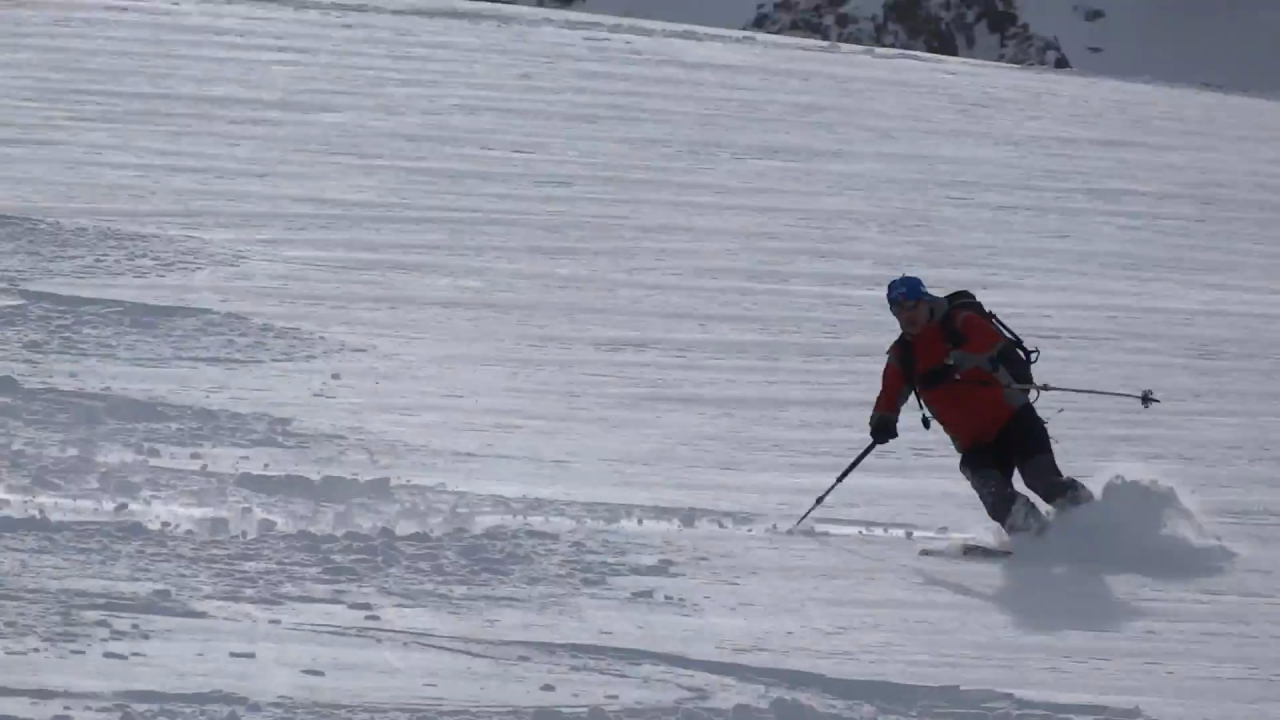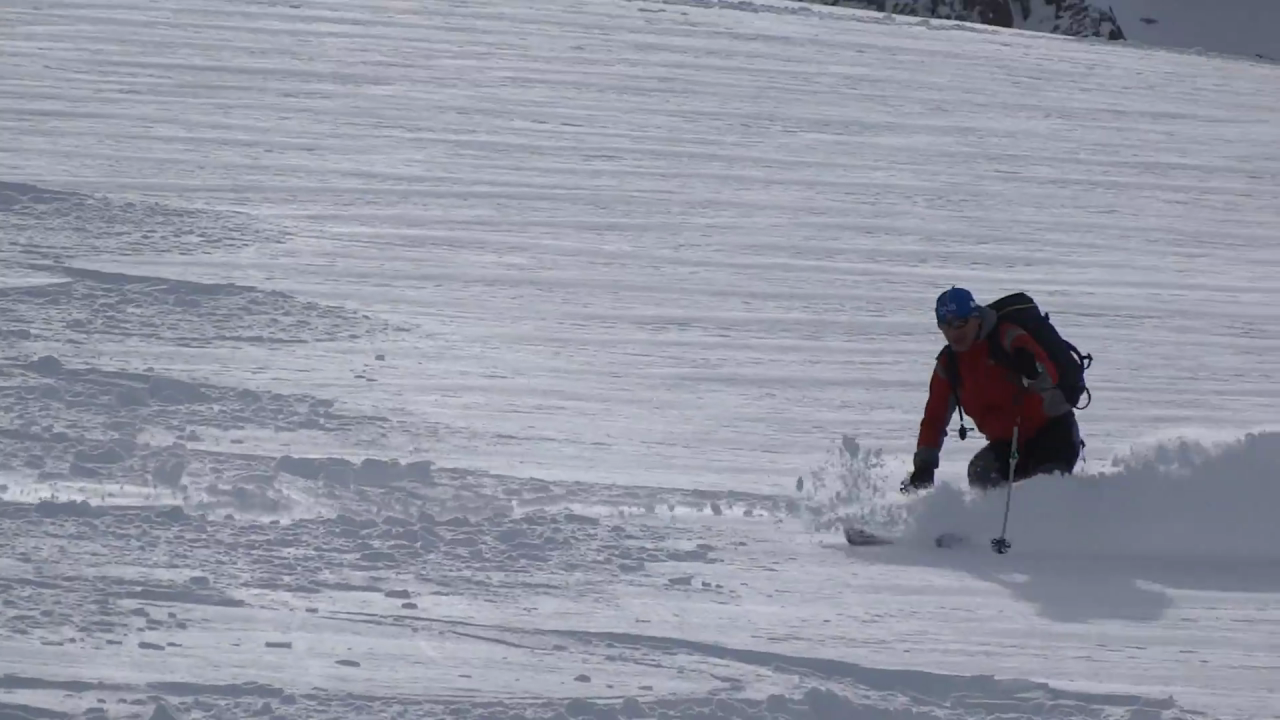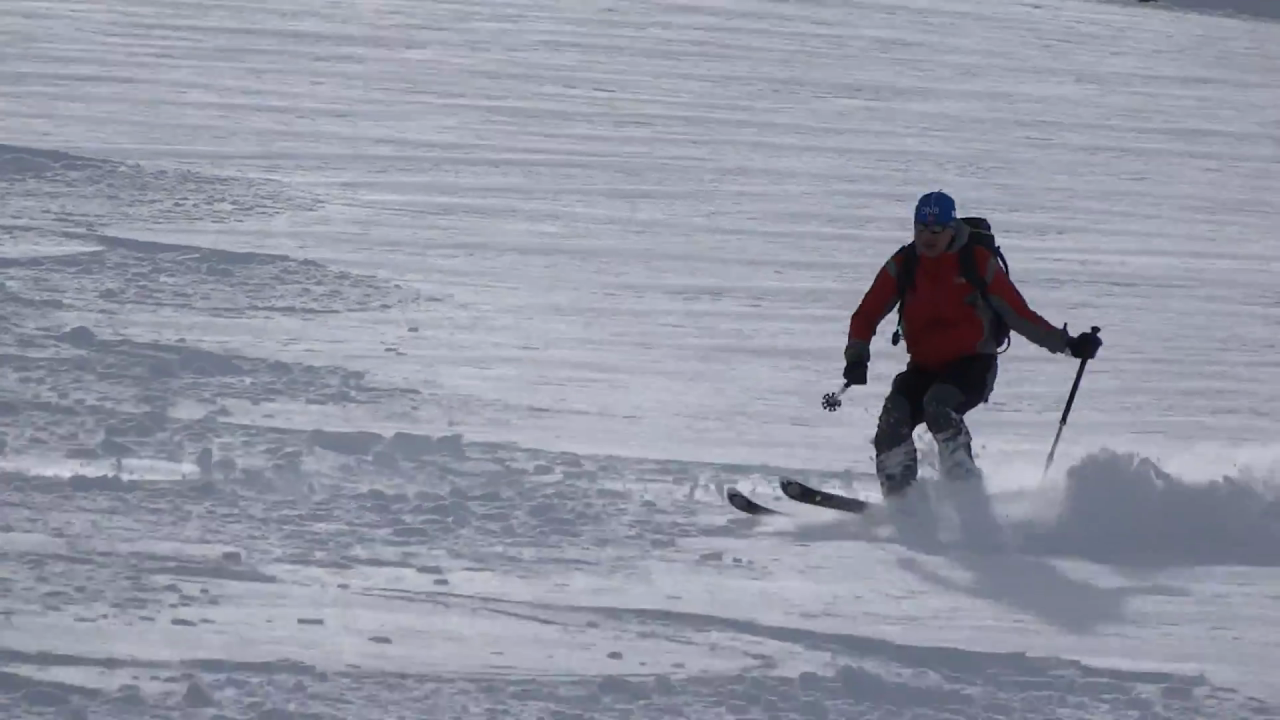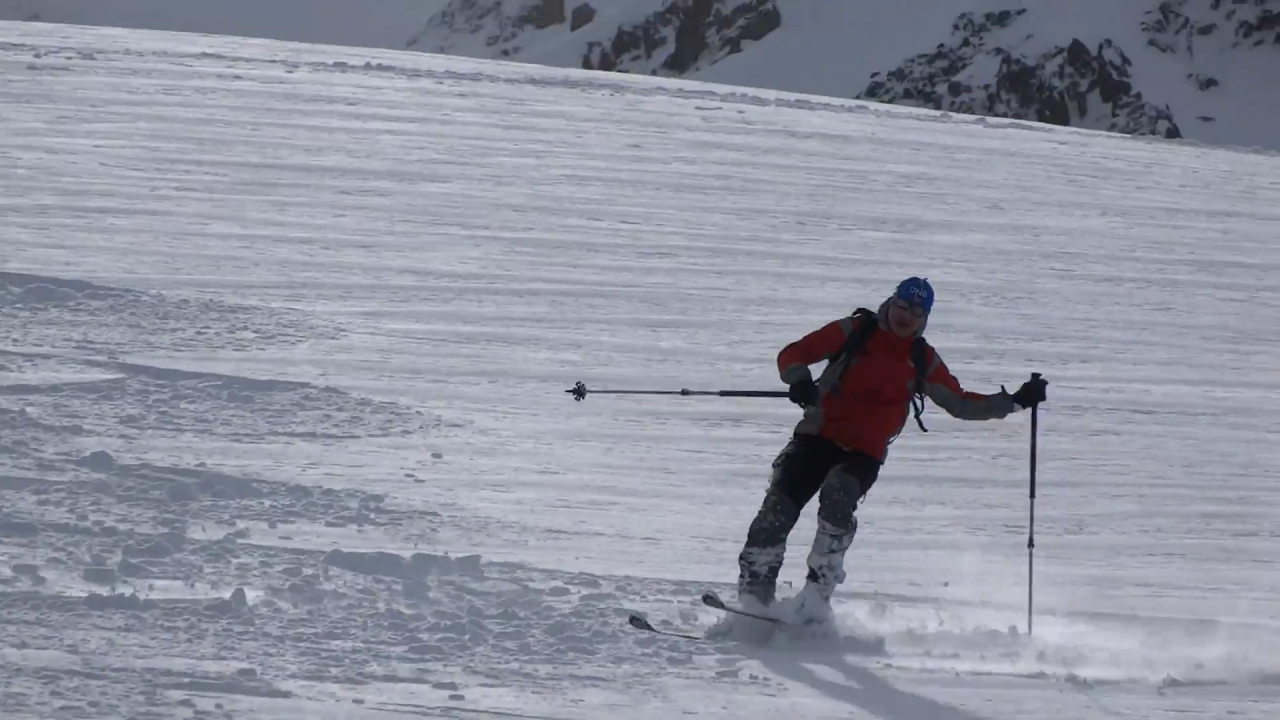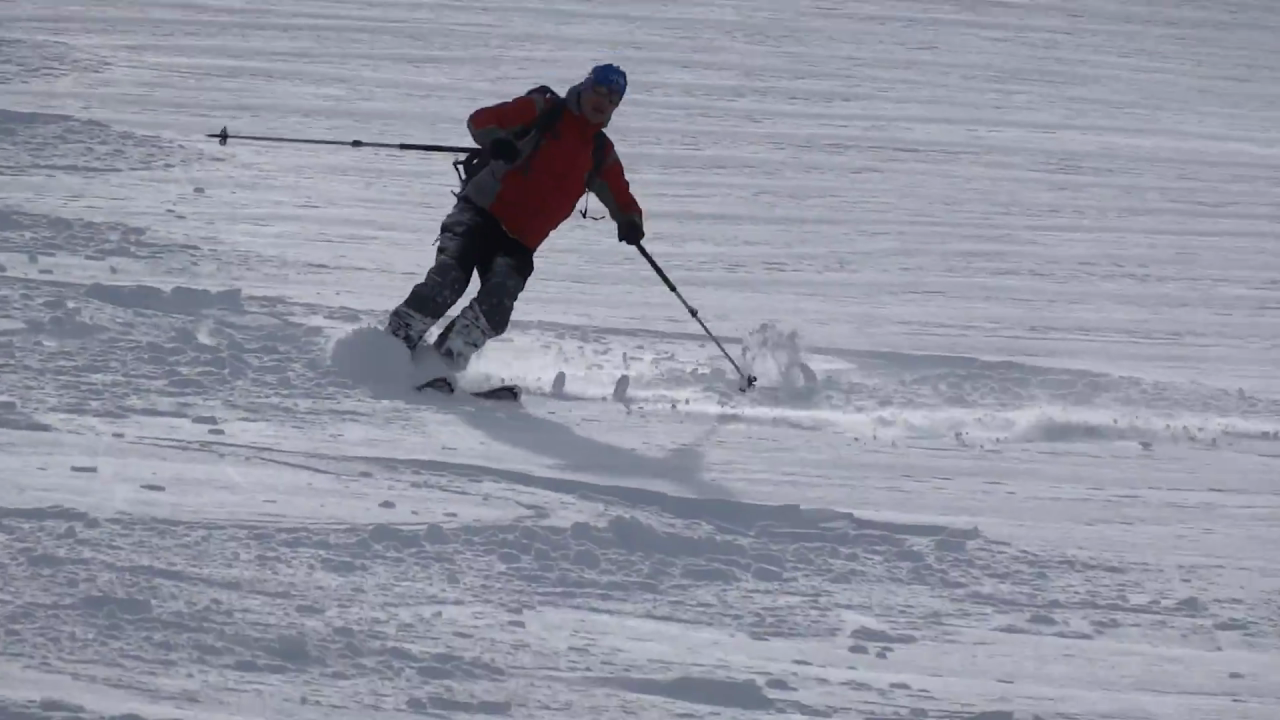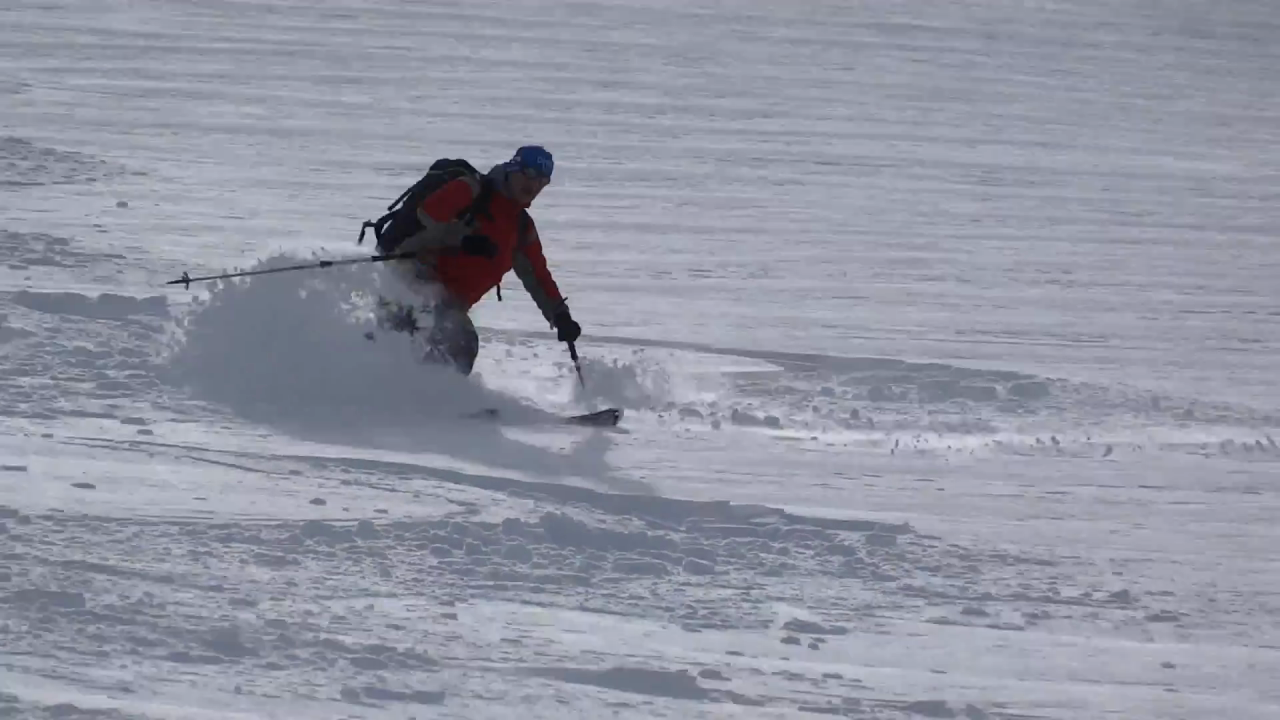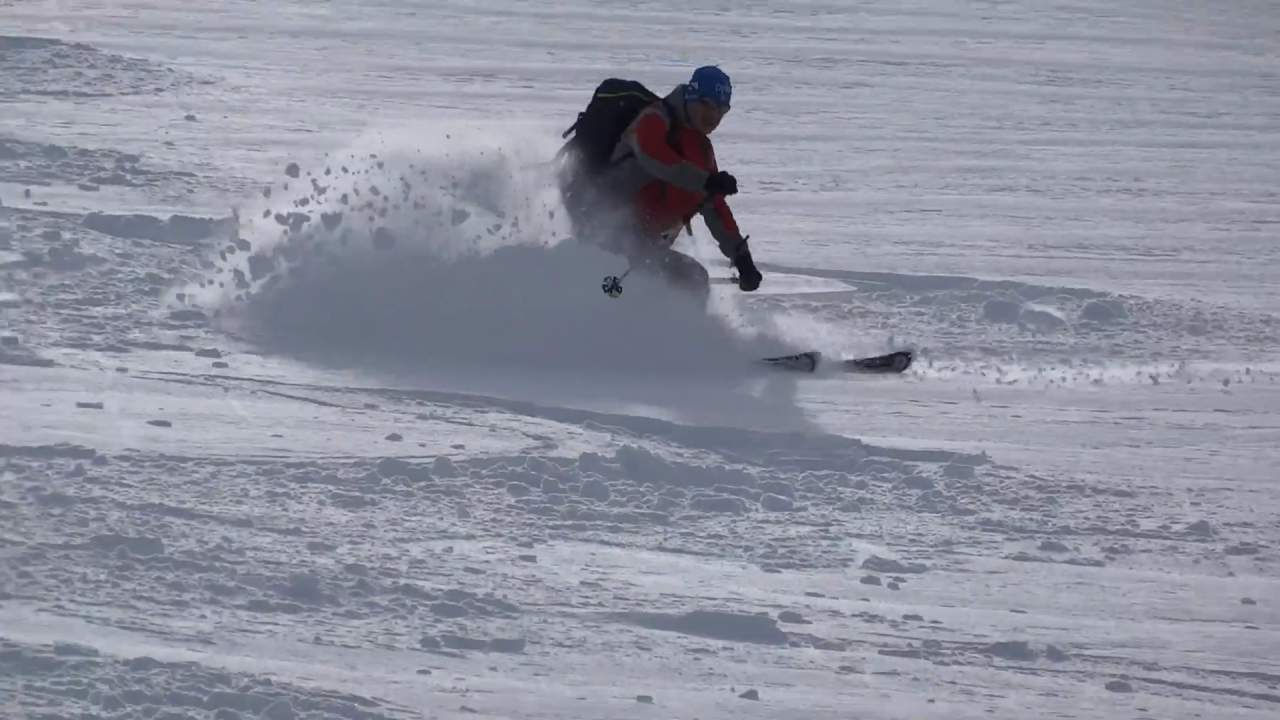
dt=0.3s
person 1, frame 1
left shoulder: (960, 322)
right shoulder: (901, 358)
left elbow: (991, 339)
right elbow: (888, 402)
left wrist: (950, 365)
right wrist: (882, 423)
left hip: (1014, 422)
right hip: (974, 446)
left knee: (1046, 483)
right knee: (996, 497)
person 1, frame 2
left shoulder: (1009, 339)
right shoulder: (948, 366)
left elbow: (1049, 378)
right elbow: (934, 420)
left wrist: (1031, 373)
right wrist: (924, 466)
left hip: (1052, 428)
right hip: (1008, 444)
right knee: (981, 471)
person 1, frame 3
left shoulder: (979, 263)
right shoulder: (901, 266)
left elbow: (1019, 315)
right elbow: (867, 313)
left wrist: (1068, 343)
right wrist: (857, 356)
left hip: (972, 363)
right hip: (923, 366)
left knee: (938, 406)
right knee: (893, 419)
person 1, frame 4
left shoulder: (922, 359)
right shoulder: (853, 331)
left elbow: (958, 401)
right elbow: (790, 356)
left wrist: (1013, 401)
right wrist: (800, 380)
left hip: (863, 455)
right hip: (815, 439)
left knee: (837, 499)
right knee: (776, 513)
left ankle: (816, 595)
right ankle: (754, 600)
person 1, frame 5
left shoulder: (603, 154)
right shoulder: (544, 110)
left elbow: (621, 200)
right elbow: (480, 121)
left wrist: (631, 223)
right wrist: (498, 143)
left hip: (518, 244)
right hip: (479, 212)
left knee: (497, 304)
right knee: (448, 282)
person 1, frame 6
left shoulder: (522, 229)
right shoulder: (472, 190)
left elbow: (539, 280)
right elbow: (429, 209)
left wrist: (561, 317)
right wrist: (463, 238)
left hip: (447, 303)
right hip: (413, 275)
left knee: (462, 346)
person 1, frame 7
left shoulder: (702, 148)
right shoulder: (656, 119)
left elbow: (716, 209)
right elbow: (651, 157)
left wrist: (742, 256)
right wrist: (706, 181)
left hip: (642, 239)
right hip: (603, 221)
